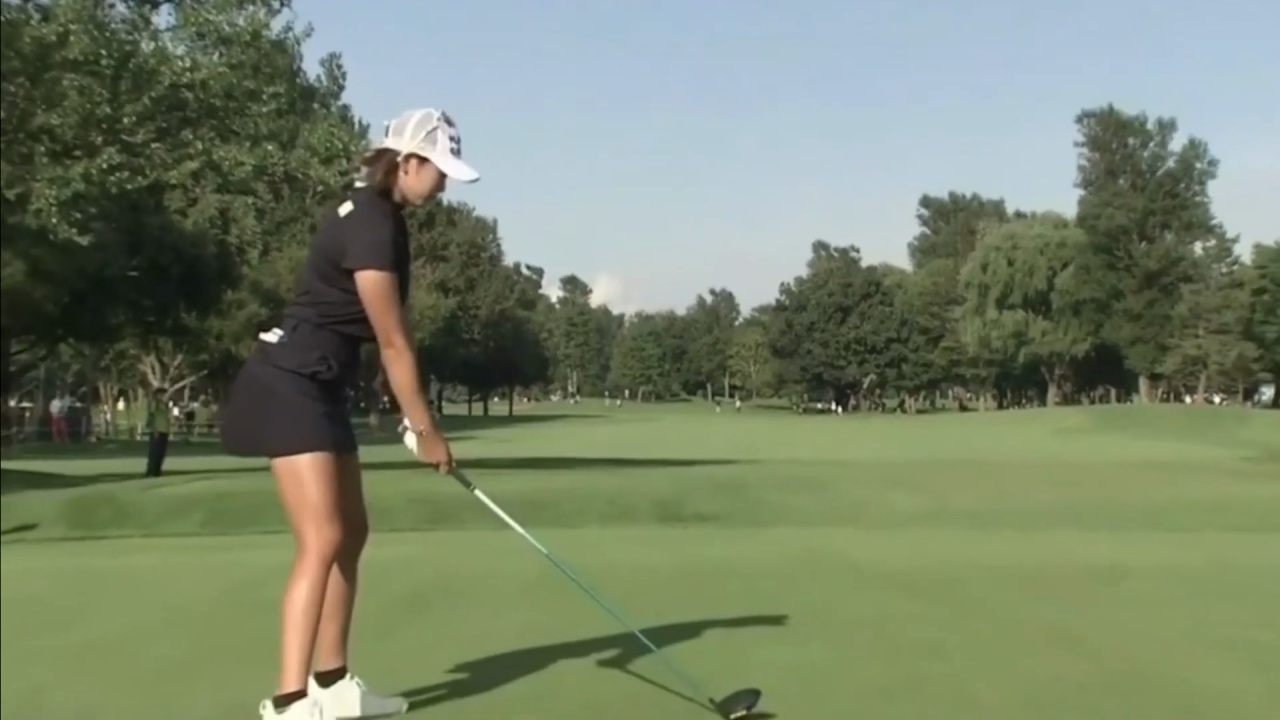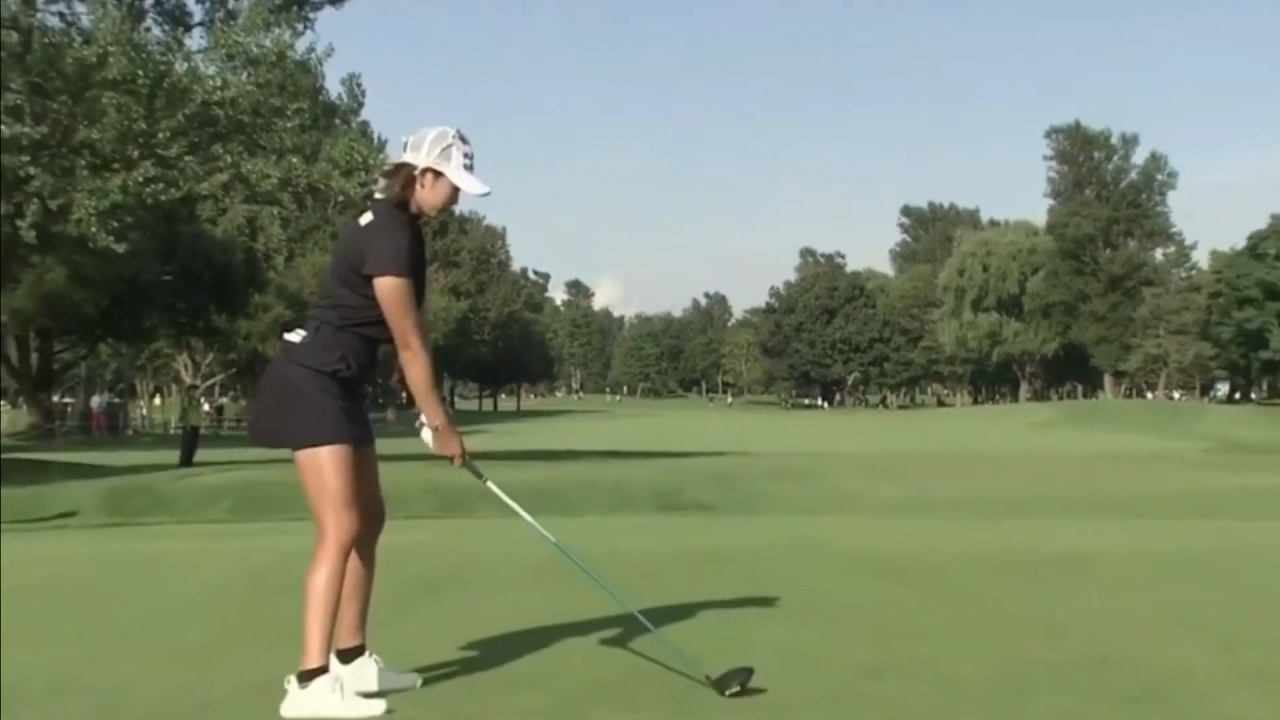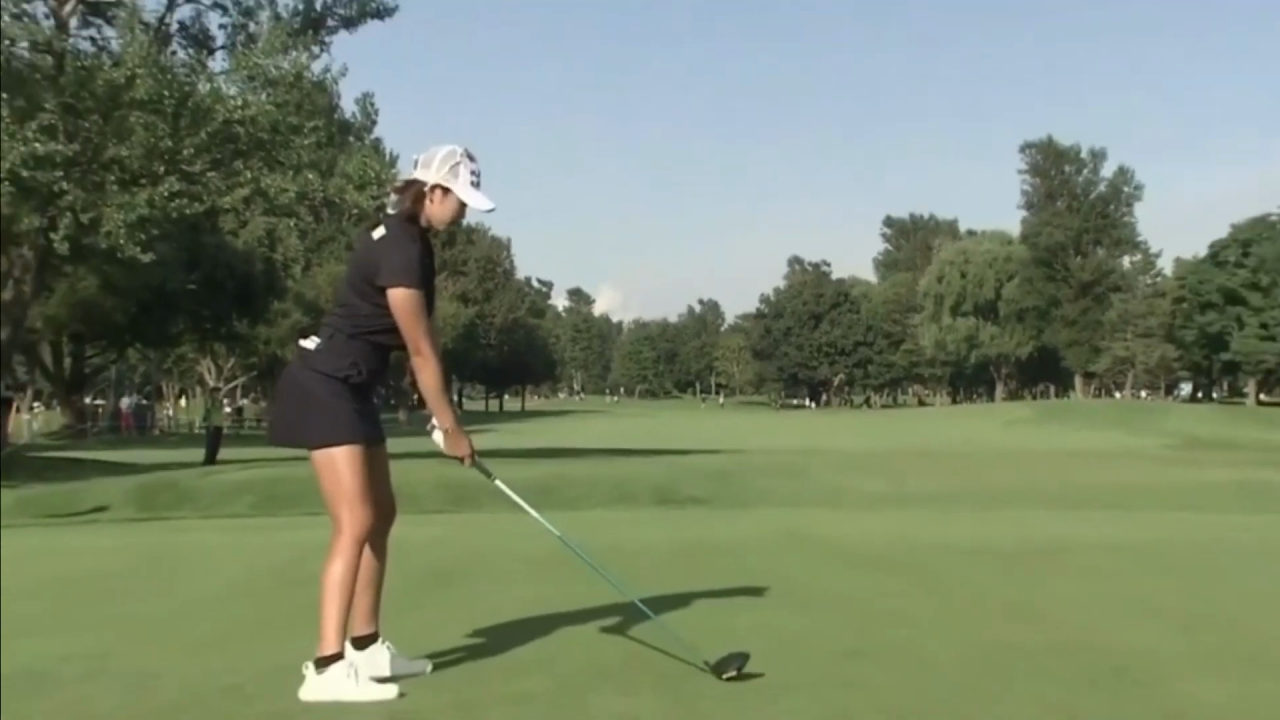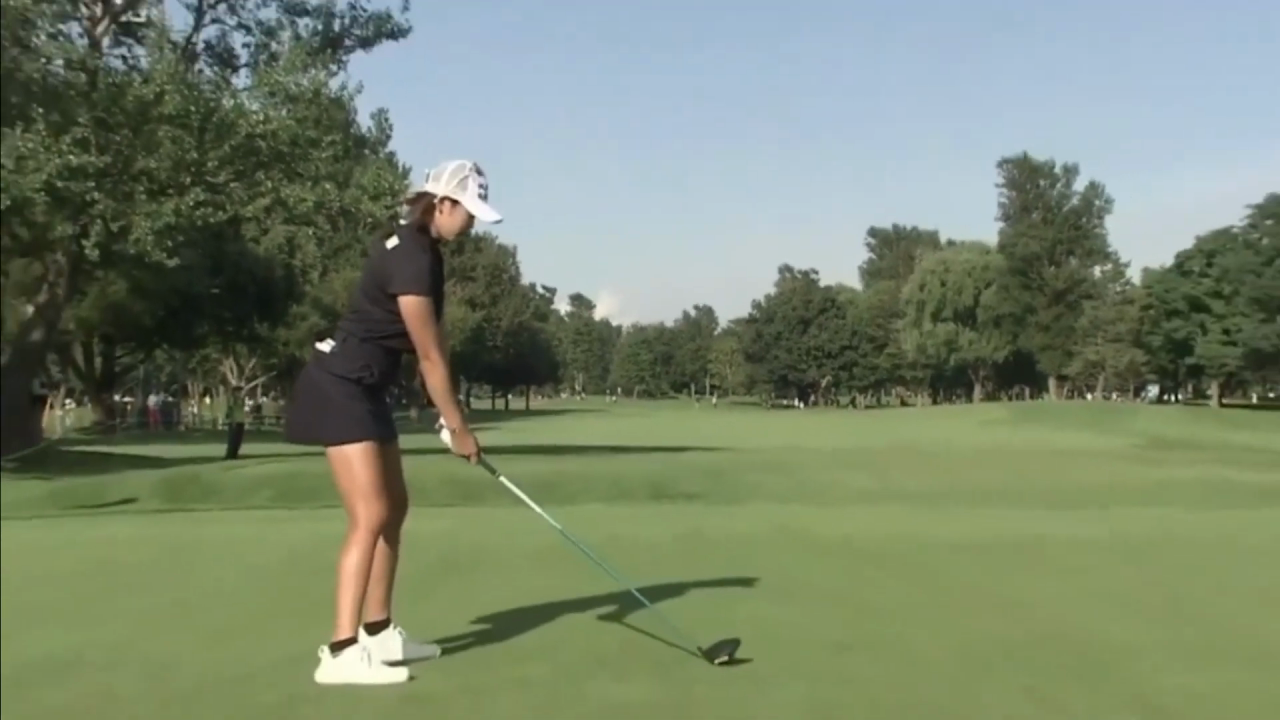
dt=0.3s
person 1, frame 1
left shoulder: (379, 216)
right shoulder: (371, 226)
left elbow: (391, 335)
right elbow: (393, 343)
left wrist: (416, 419)
right wrist: (426, 430)
left hip: (318, 386)
right hip: (290, 386)
left knee: (350, 532)
right knee: (322, 542)
person 1, frame 2
left shoulder: (397, 225)
right shoulder: (389, 234)
left elbow: (409, 336)
right elbow: (410, 343)
left wrist: (431, 414)
right wrist: (441, 424)
left hip: (337, 383)
right hip: (312, 383)
left knee: (368, 519)
right knee: (341, 528)
left ankle: (350, 661)
person 1, frame 3
left shoulder: (408, 238)
right shoulder: (400, 248)
left elbow: (420, 343)
right elbow: (422, 350)
left wrist: (443, 416)
right wrist: (451, 427)
left hip: (349, 387)
right hip: (325, 386)
left knee: (380, 515)
right knee: (355, 523)
left ankle: (365, 647)
right ankle: (327, 668)
person 1, frame 4
left shoulder: (420, 248)
right shoulder: (411, 257)
left elbow: (432, 346)
right elbow: (430, 355)
left wrist: (451, 417)
right wrist: (457, 426)
left hip: (363, 388)
right hip: (340, 387)
left knee: (393, 507)
right knee: (370, 516)
left ankle: (377, 633)
right ankle: (341, 652)
